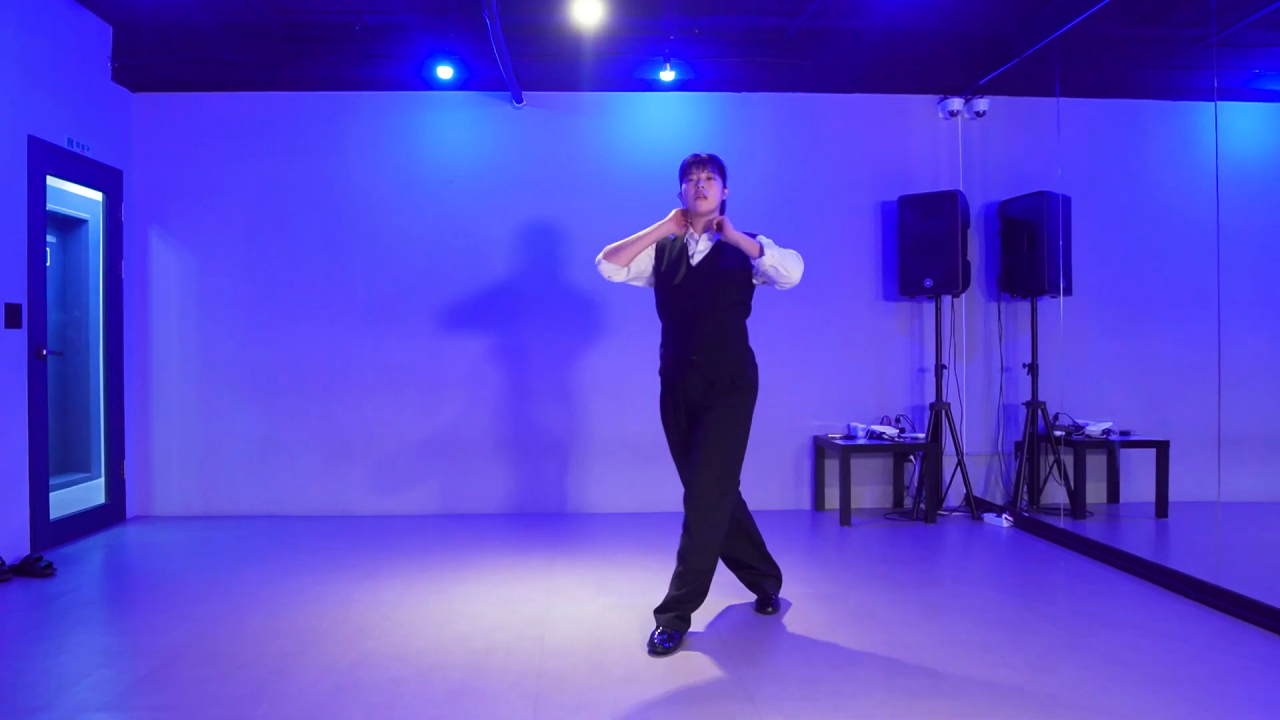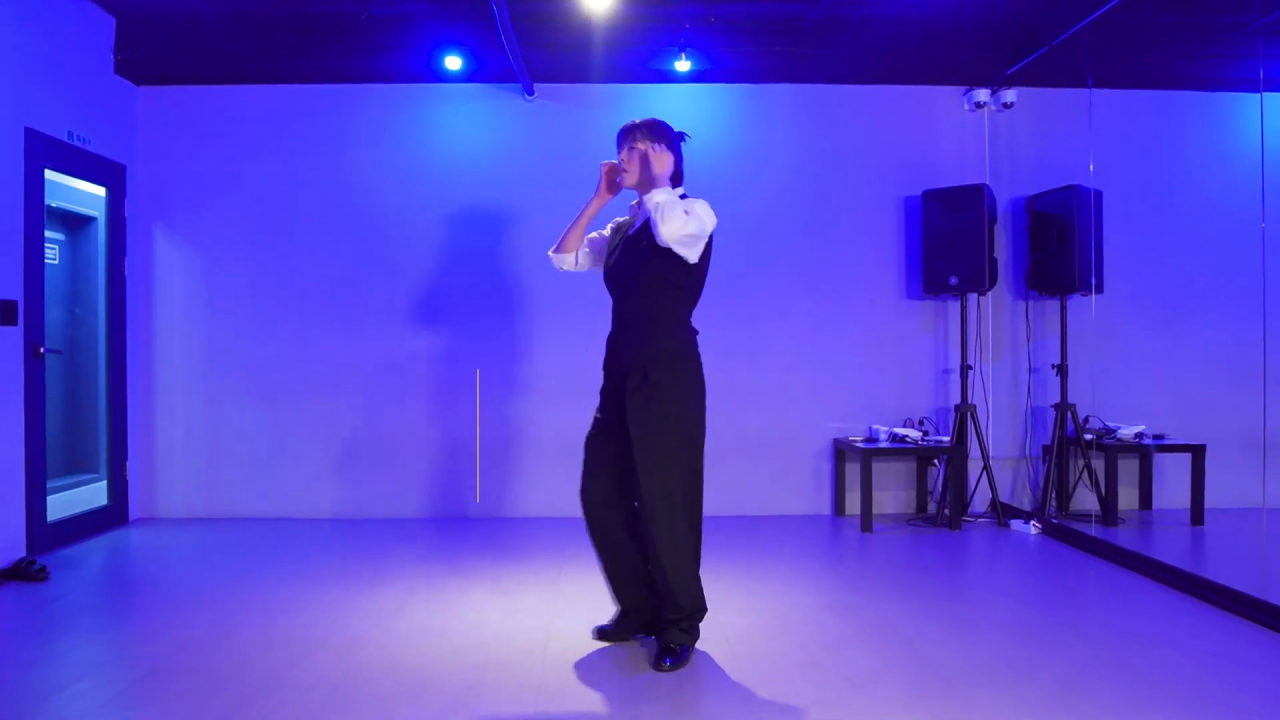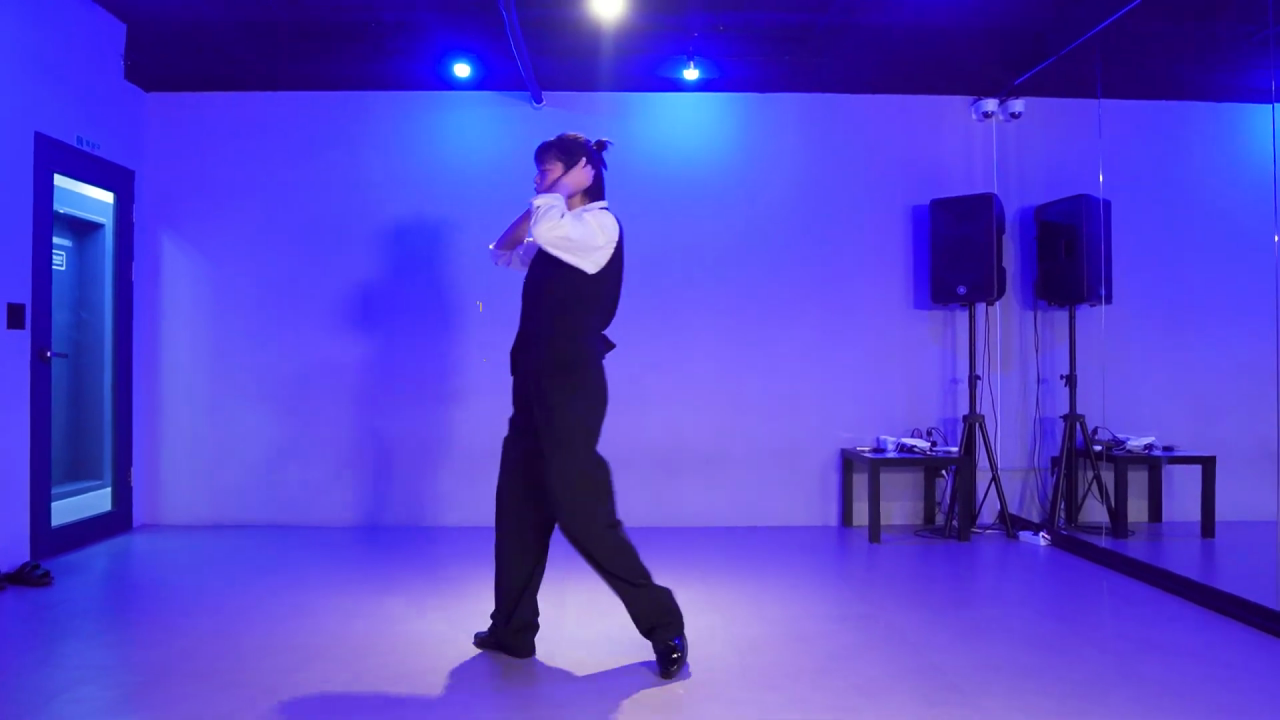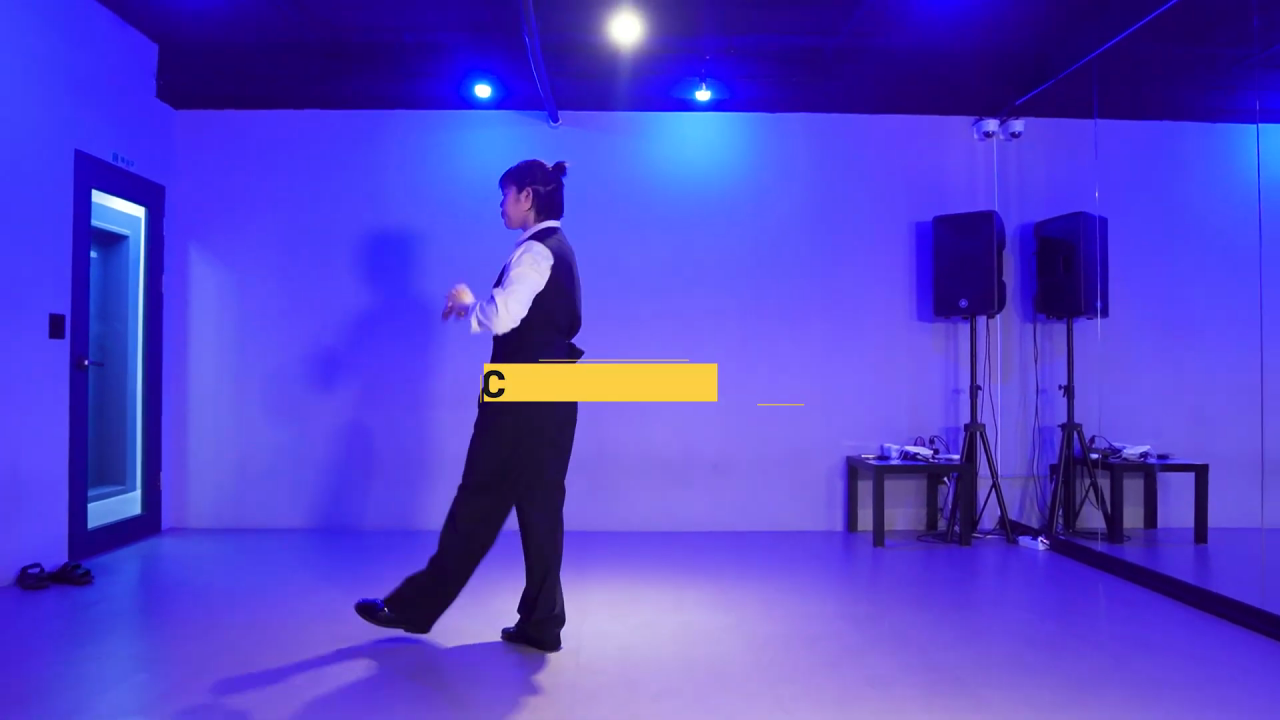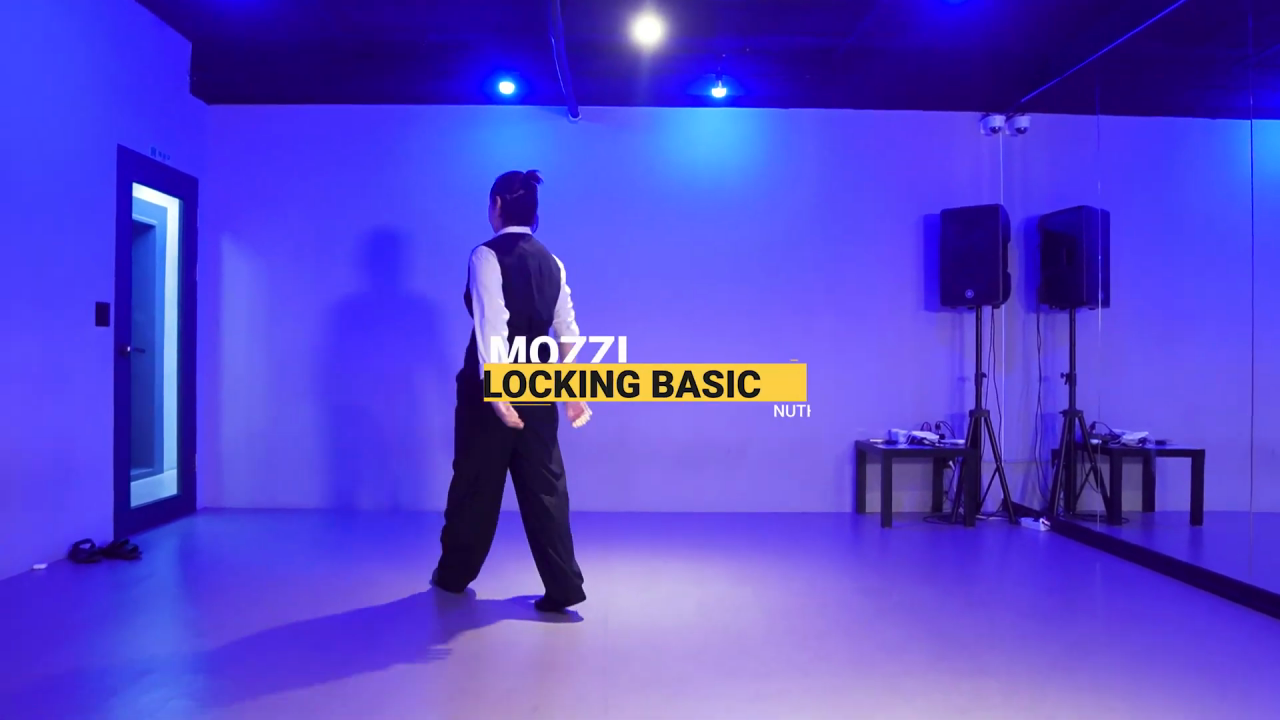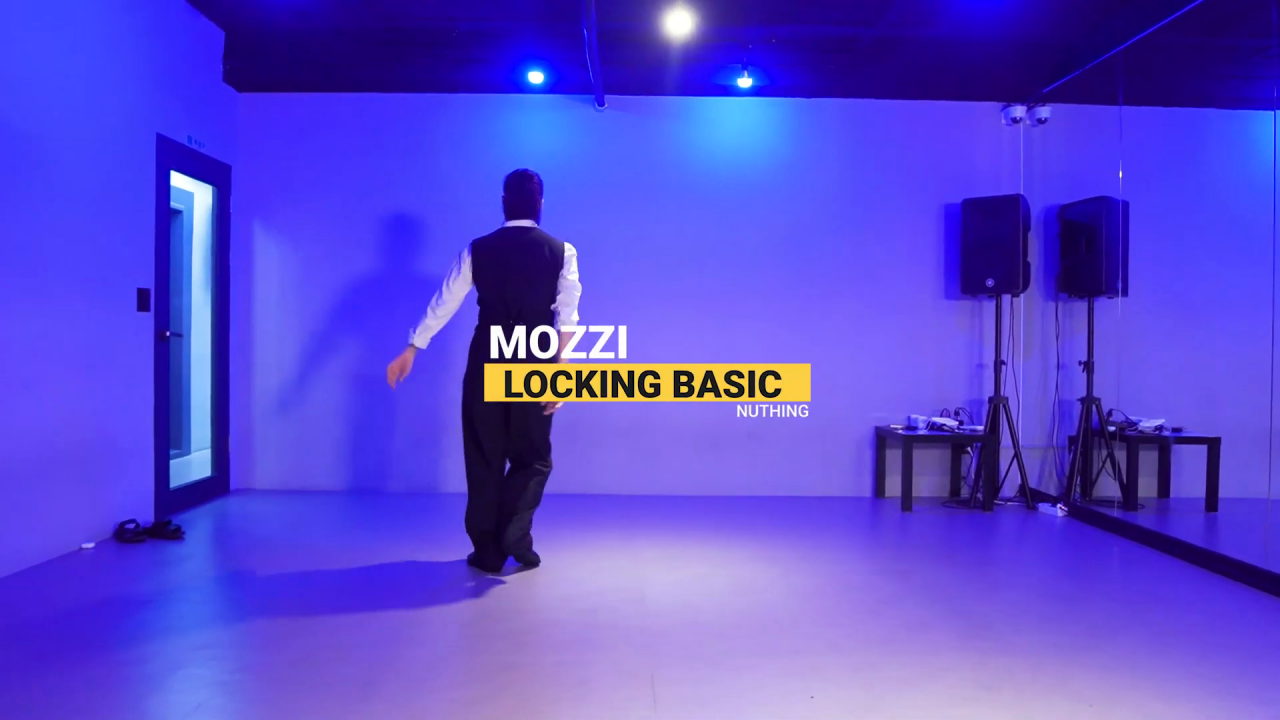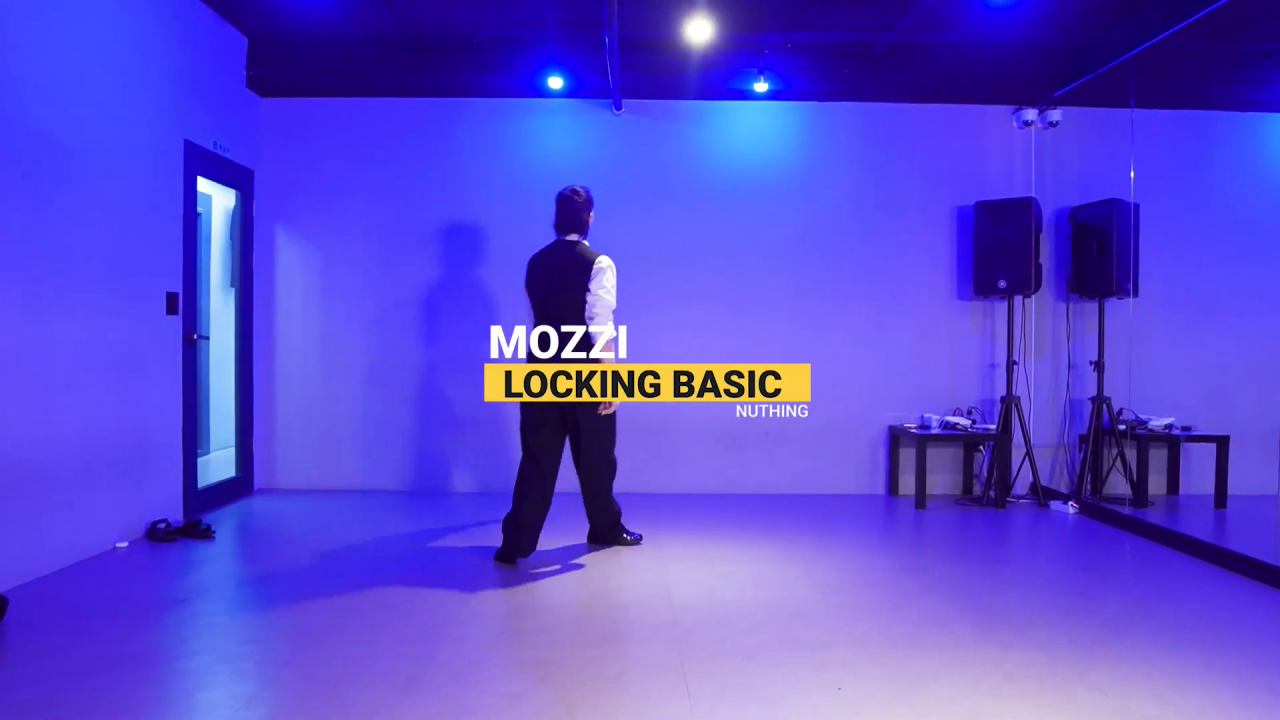
dt=0.4s
person 1, frame 1
left shoulder: (743, 251)
right shoulder: (661, 251)
left elbow: (791, 273)
right elbow: (608, 265)
left wrist: (737, 237)
right wrist: (663, 228)
left hip: (729, 384)
right hip: (678, 385)
left knee: (706, 493)
right knee: (714, 493)
left ankle: (676, 611)
right ankle: (764, 577)
person 1, frame 2
left shoulder: (693, 213)
right shoulder: (623, 228)
left elbow: (672, 229)
right elbow: (564, 257)
left wrist: (660, 180)
right wrist: (598, 199)
left hip: (669, 373)
right hip: (622, 372)
left knee: (665, 498)
right knee: (603, 493)
left ankle: (679, 625)
right ankle: (638, 607)
person 1, frame 3
left shoulder: (600, 225)
right shoulder: (564, 233)
left elbow: (547, 227)
right elbow: (504, 252)
left wrist: (559, 192)
right wrist: (543, 203)
left hip: (569, 386)
right hip: (539, 386)
left knee: (580, 512)
right knee: (520, 505)
left ankle: (663, 625)
right ankle: (512, 629)
person 1, frame 4
left shoulder: (537, 250)
right shoulder: (550, 248)
left elbow: (499, 318)
left wrist: (466, 302)
right wrist: (473, 302)
left hip: (523, 395)
right hip: (546, 393)
left knee: (481, 503)
right knee: (539, 506)
left ankle: (414, 607)
right ankle: (541, 623)
person 1, frame 5
left shoulder: (487, 255)
right shoulder: (550, 260)
left elbow: (489, 324)
right elbow: (566, 326)
left hip: (490, 381)
left knee: (475, 480)
right knee: (542, 484)
left ankle: (455, 572)
right ankle: (562, 584)
person 1, frame 6
left shoulder: (479, 249)
right shoulder: (560, 251)
left elbow: (445, 302)
right elbow: (566, 316)
left wrist: (411, 349)
left hip: (487, 361)
right hip: (536, 363)
left knee: (484, 457)
right knee: (532, 457)
left ankle: (489, 549)
right ankle: (515, 537)
person 1, frame 7
left shoulder: (537, 262)
right shoulder: (598, 263)
right elbow: (601, 327)
left hip: (542, 366)
left knee: (538, 457)
right knee: (595, 455)
left ankle: (517, 541)
right ankle: (606, 528)
